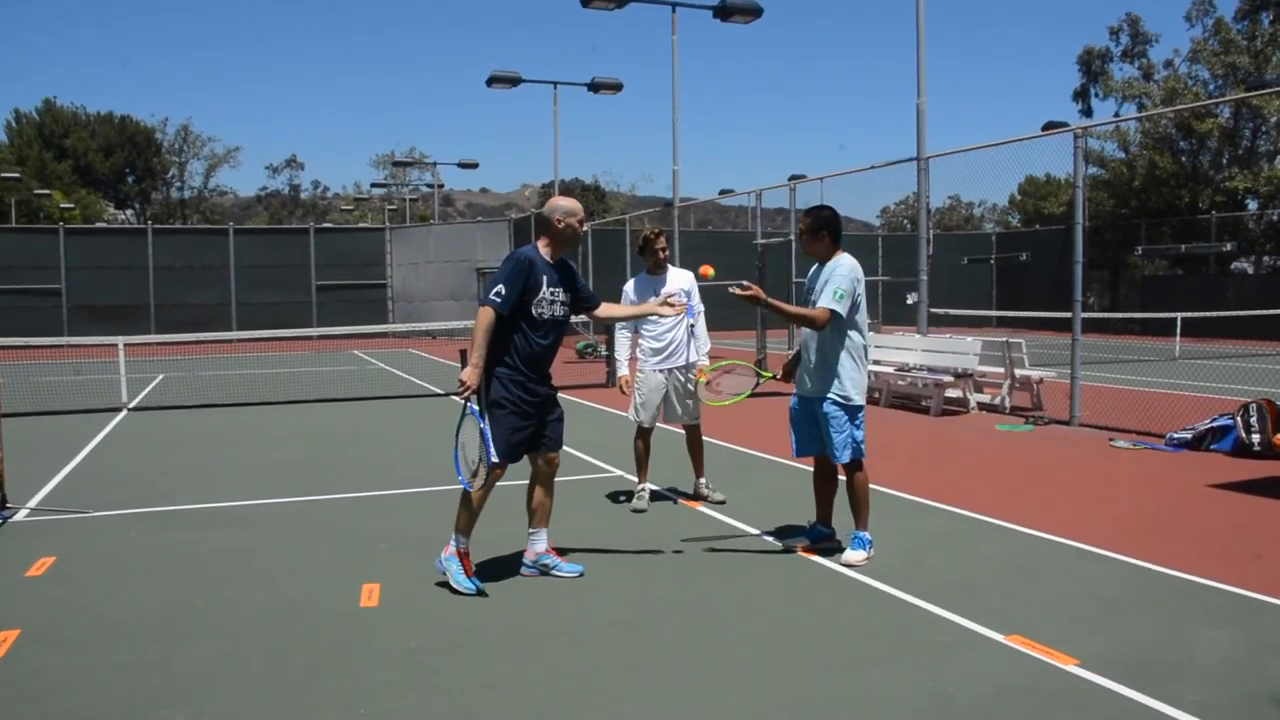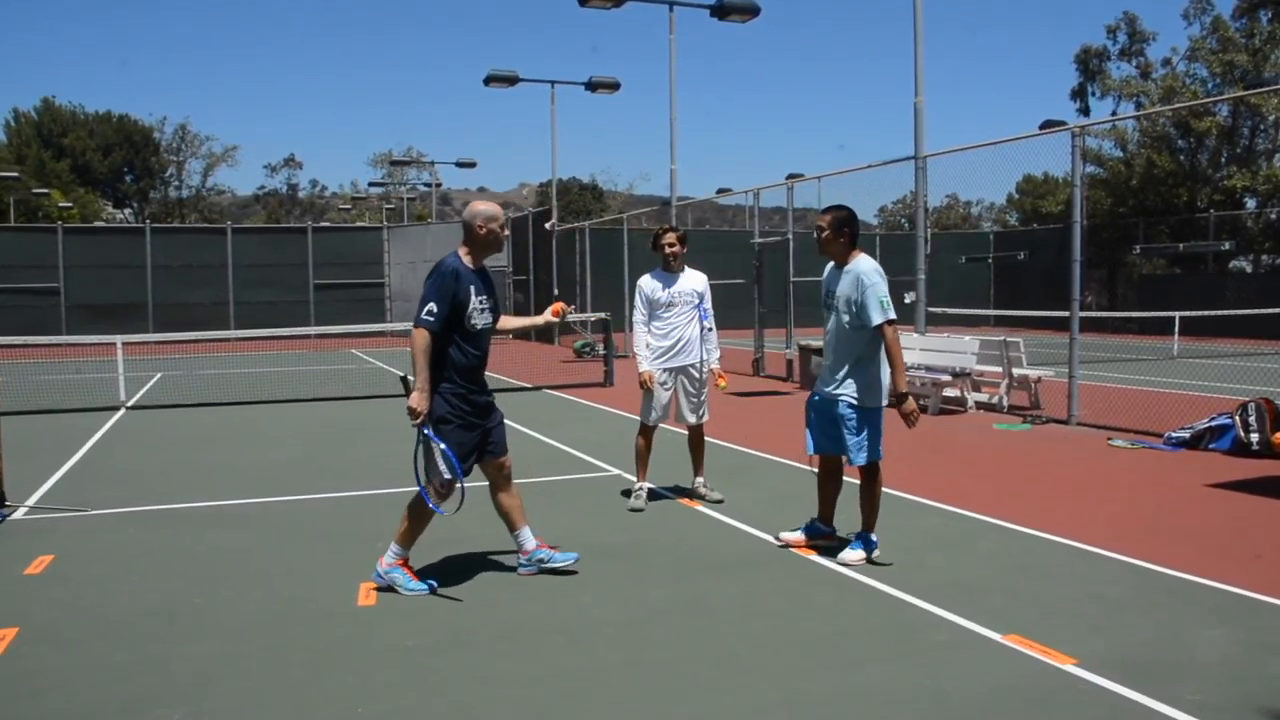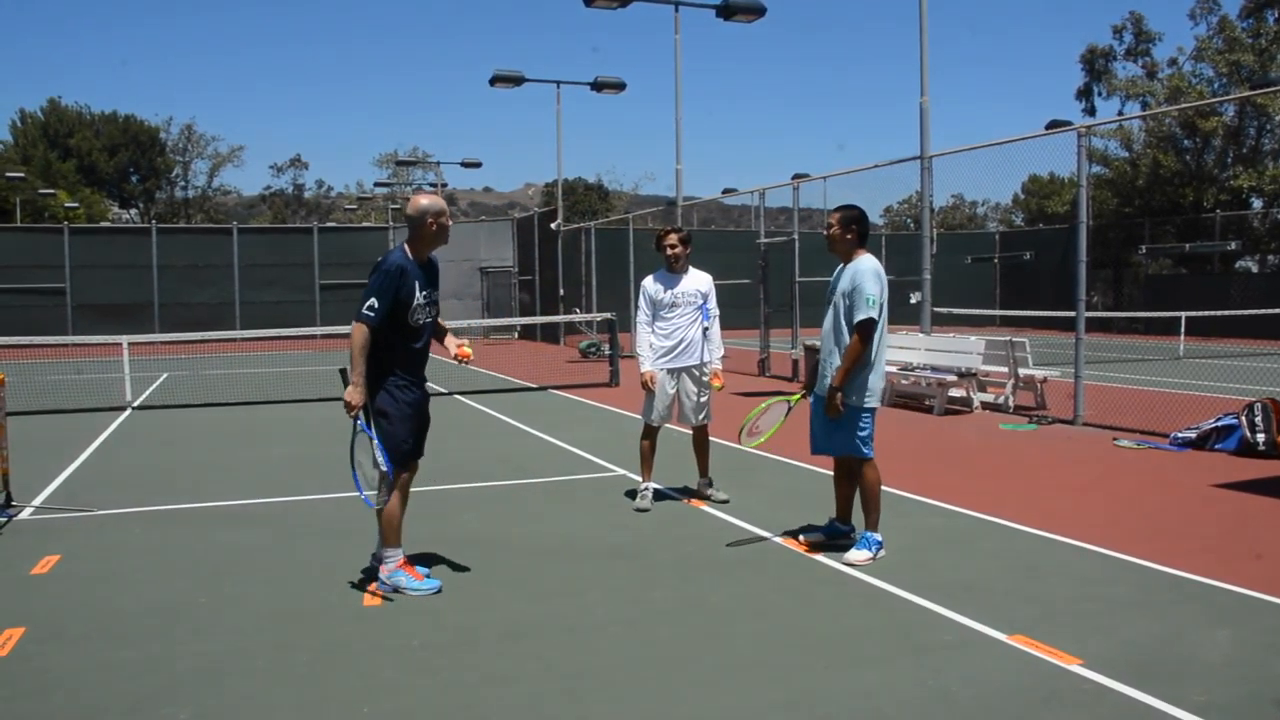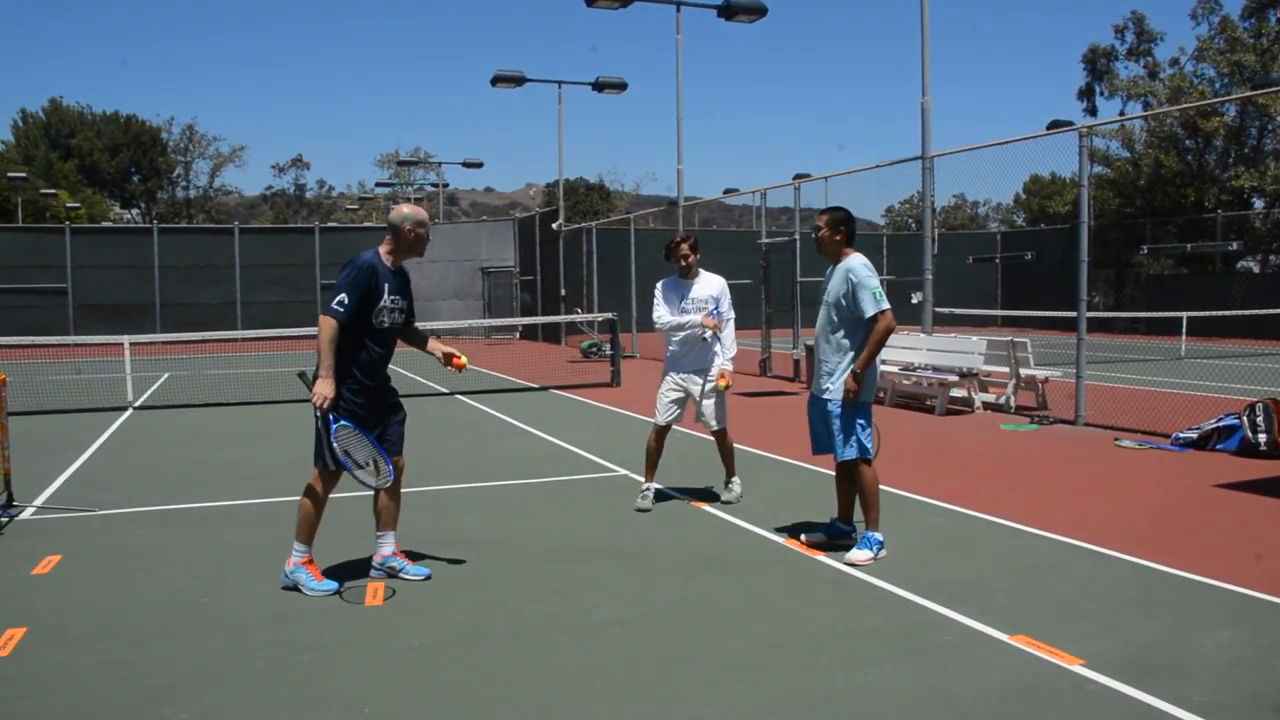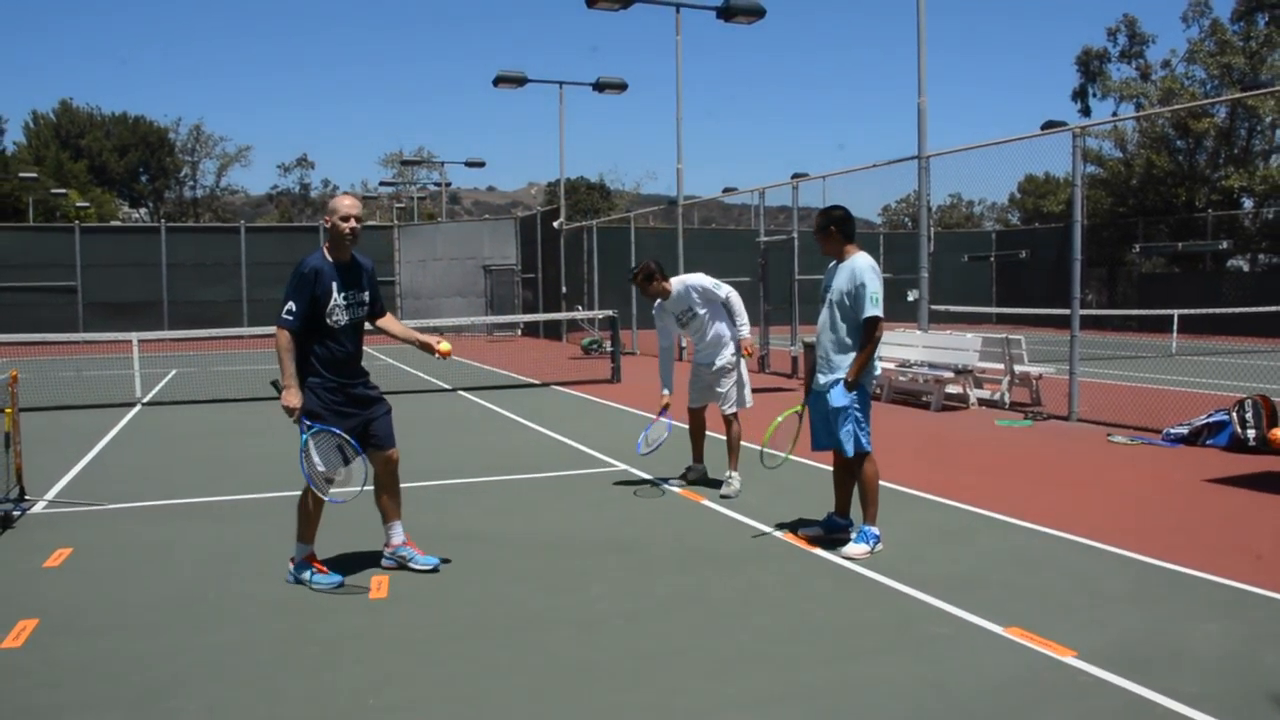
dt=0.7s
person 1, frame 1
left shoulder: (567, 272)
right shoulder: (523, 260)
left elbow: (599, 309)
right elbow: (488, 310)
left wrist: (650, 309)
right wrist: (474, 365)
left hip: (540, 386)
right hip: (506, 384)
left knee: (547, 463)
right knee: (491, 468)
left ankle: (537, 553)
right ankle: (454, 553)
person 1, frame 2
left shoulder: (482, 274)
right shoulder: (448, 272)
right elbow: (422, 330)
left wrist: (539, 320)
right wrist: (421, 389)
left hip: (477, 394)
right hip: (448, 398)
left knee: (500, 469)
left ankle: (530, 550)
right ankle: (392, 563)
person 1, frame 3
left shoulder: (431, 265)
right shoulder: (394, 267)
right elbow: (363, 325)
left wrist: (447, 338)
right wrist: (357, 383)
left hip: (414, 385)
right hip: (389, 388)
left knee: (406, 472)
right knee: (395, 475)
left ankle: (385, 552)
right ankle: (393, 568)
person 1, frame 4
left shoulder: (402, 275)
right shoulder: (364, 267)
right elbow: (329, 319)
left wrist: (436, 347)
right wrist: (326, 378)
left hip: (378, 387)
right hip: (344, 390)
left knee: (393, 467)
right knee: (327, 475)
left ankle: (385, 555)
right ankle: (298, 563)
person 1, frame 5
left shoulder: (364, 268)
right shoulder: (310, 270)
left elbow: (378, 316)
right elbow: (285, 330)
left wrist: (417, 338)
right wrist: (291, 386)
left hip: (358, 384)
right hip: (320, 391)
left knee: (387, 459)
left ankle: (397, 546)
right ankle: (301, 559)
person 2, frame 1
left shoulder: (844, 269)
right shoulder: (817, 269)
left elbow: (819, 319)
left wrist: (766, 301)
right wrist: (796, 360)
left hip: (839, 388)
right hip: (811, 385)
left knee: (850, 461)
right knee: (821, 460)
left ankle: (862, 536)
right ankle: (823, 529)
person 2, frame 2
left shoulder: (867, 273)
right shoulder: (831, 271)
left elbow: (888, 332)
left wrist: (901, 392)
left hip: (859, 391)
right hip: (828, 386)
left knee: (867, 463)
right knee: (827, 458)
left ankle: (867, 537)
right ankle: (822, 527)
person 2, frame 3
left shoulder: (866, 270)
right shoulder: (843, 270)
left elbow: (863, 336)
left wrist: (837, 384)
right wrist: (816, 375)
left hip: (853, 389)
right hip: (831, 385)
left knee: (861, 459)
right knee: (840, 458)
left ankle: (872, 537)
right ankle: (842, 525)
person 2, frame 4
left shoulder: (856, 269)
right shoulder: (834, 270)
left elbow: (885, 322)
left wrist: (857, 372)
left hip: (846, 386)
right hip: (826, 385)
left knee: (858, 458)
right knee: (841, 458)
left ankle: (873, 536)
right ankle: (843, 525)
person 2, frame 5
left shoulder: (862, 268)
right shoulder: (834, 269)
left elbow: (874, 329)
left wrist: (852, 377)
right wrist: (812, 370)
left hip: (846, 381)
right hip: (824, 379)
left knee: (858, 453)
right knee: (839, 453)
left ankle: (870, 530)
right ankle: (840, 519)
person 3, frame 1
left shoulder: (686, 278)
right shoulder: (633, 287)
left elbow: (698, 318)
right elbow: (625, 330)
left wrist: (703, 357)
right wrist: (622, 369)
left hip: (685, 364)
right hip: (650, 367)
left knee: (692, 425)
right knee: (644, 427)
left ankle: (700, 483)
right ankle: (642, 488)
person 3, frame 2
left shoulder: (699, 280)
right shoulder: (646, 283)
left elbow: (708, 322)
right elbow: (639, 326)
left wrist: (714, 361)
right wrist: (642, 365)
left hip: (693, 364)
right hip: (658, 365)
left knee: (695, 425)
right knee: (647, 425)
left ankle: (699, 483)
right ankle: (640, 486)
person 3, frame 3
left shoulder: (704, 280)
right shoulder: (650, 284)
left elbow: (712, 323)
right elbow: (643, 326)
left wrist: (716, 361)
right wrist: (644, 365)
left hip: (696, 364)
right hip: (660, 366)
left knee: (700, 425)
right knee: (651, 426)
left ankle: (704, 483)
right ankle: (645, 486)
person 3, frame 4
left shoulder: (717, 284)
right shoulder: (664, 287)
left elbow: (727, 325)
right elbow: (661, 322)
left wrist: (727, 364)
right wrist: (697, 320)
left hip: (708, 370)
right hip: (675, 370)
left knee: (719, 429)
right knee: (660, 427)
left ankle: (732, 481)
right ankle: (648, 487)
person 3, frame 5
left shoulder: (691, 283)
right shoulder: (660, 312)
left elbow: (731, 296)
right elbow: (666, 350)
left wrist: (743, 333)
right wrist: (666, 390)
left hip: (728, 355)
right hip: (702, 361)
left knee: (730, 414)
right knee: (695, 411)
left ankle: (733, 475)
right ankle: (697, 468)
